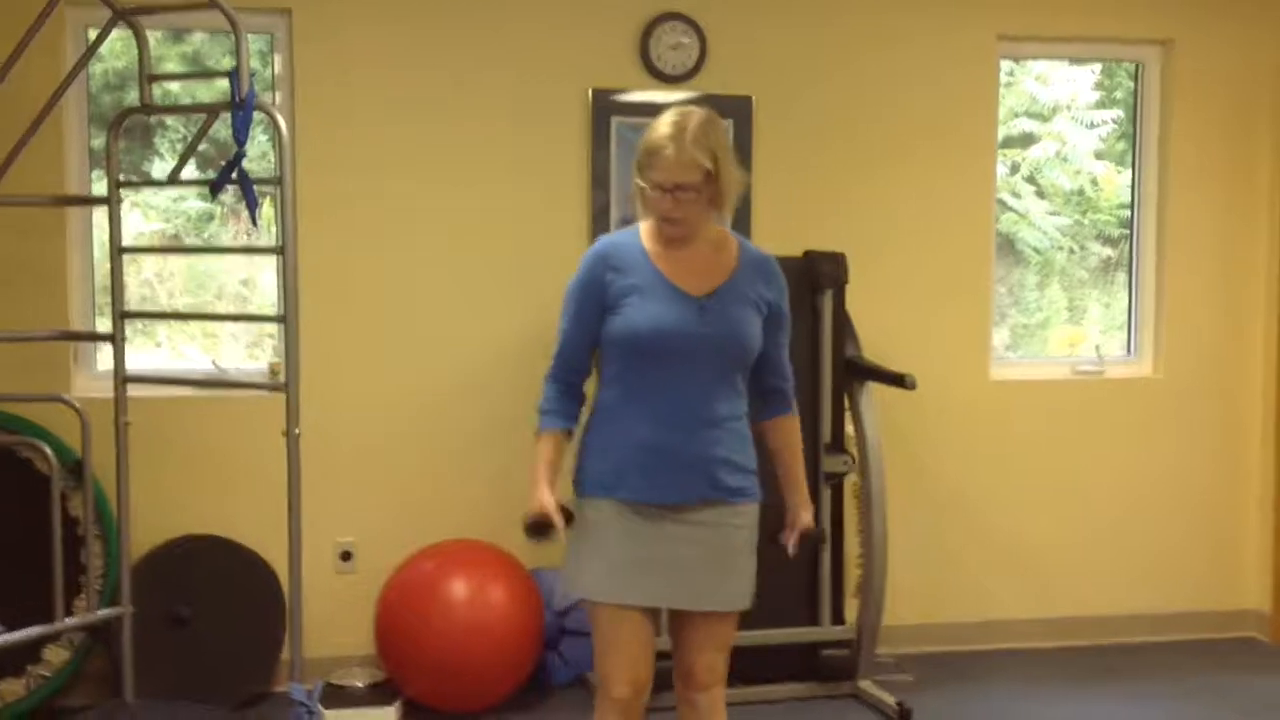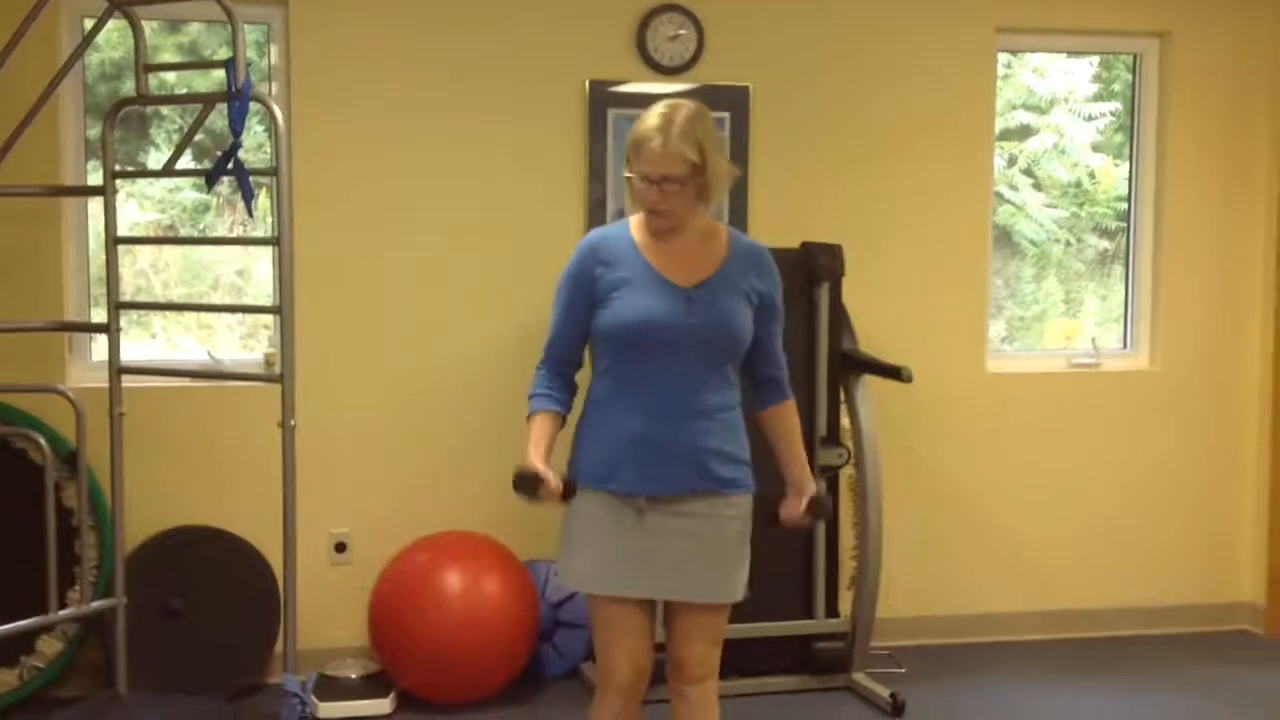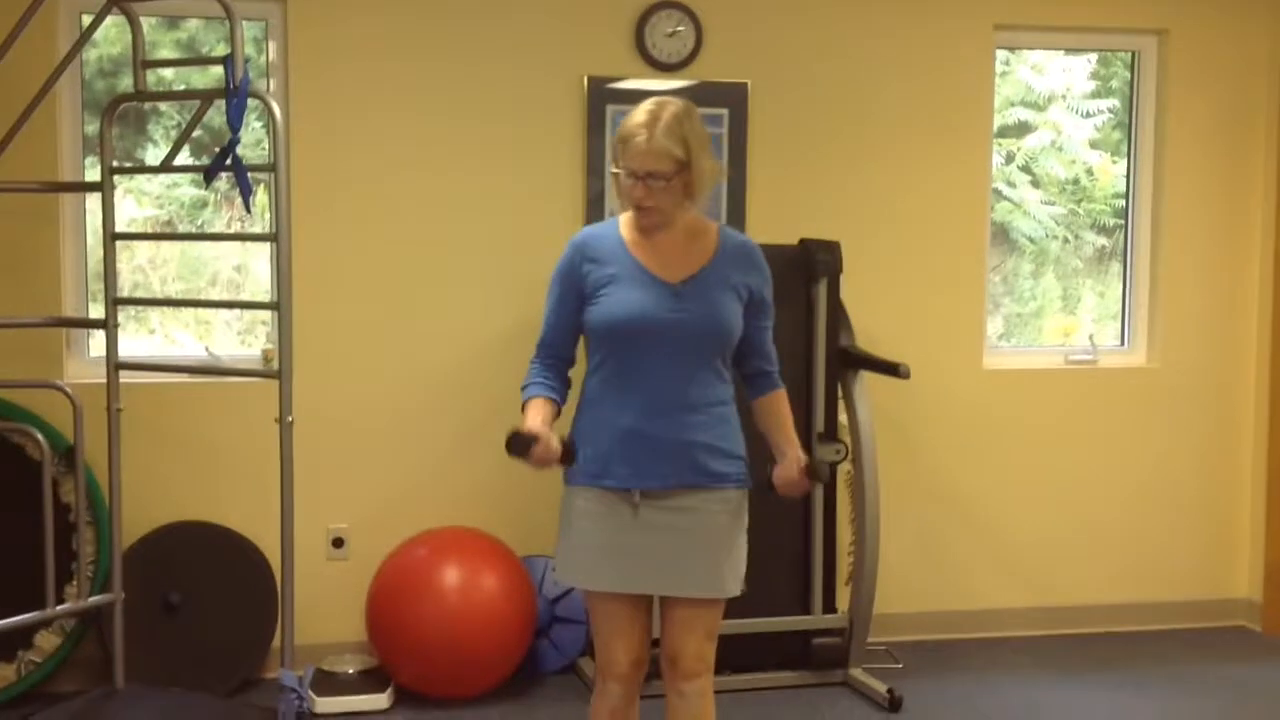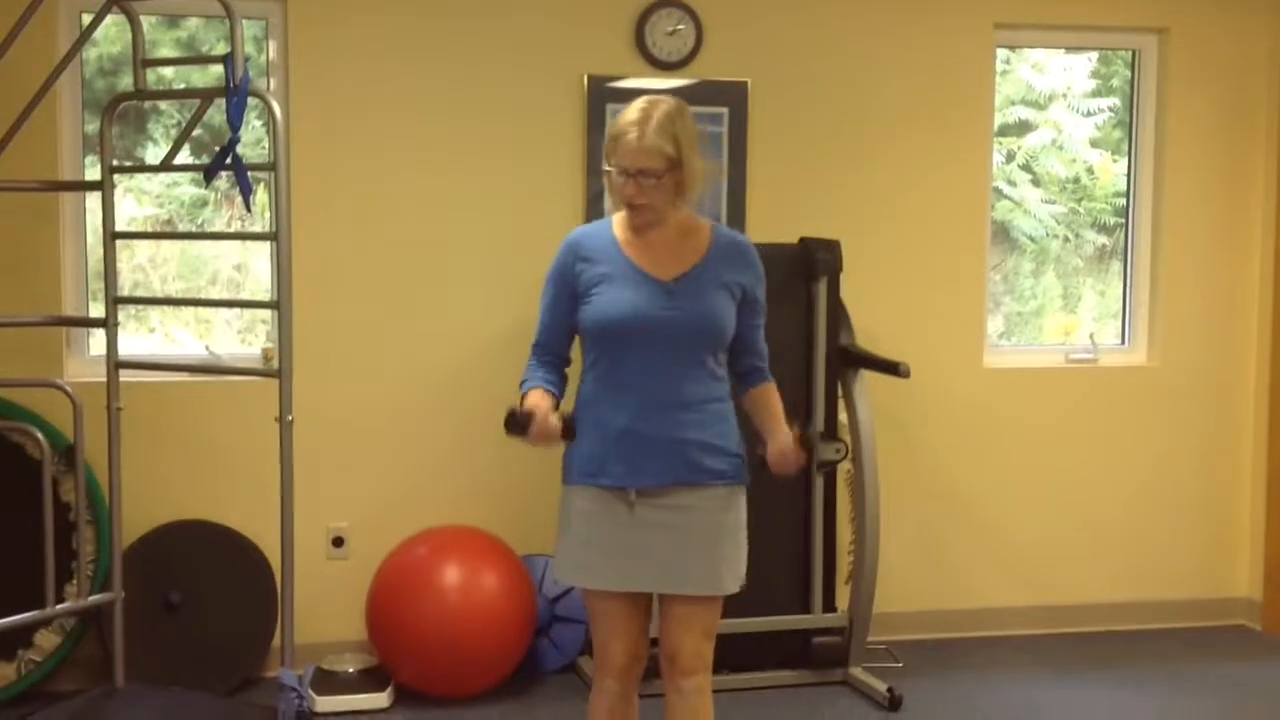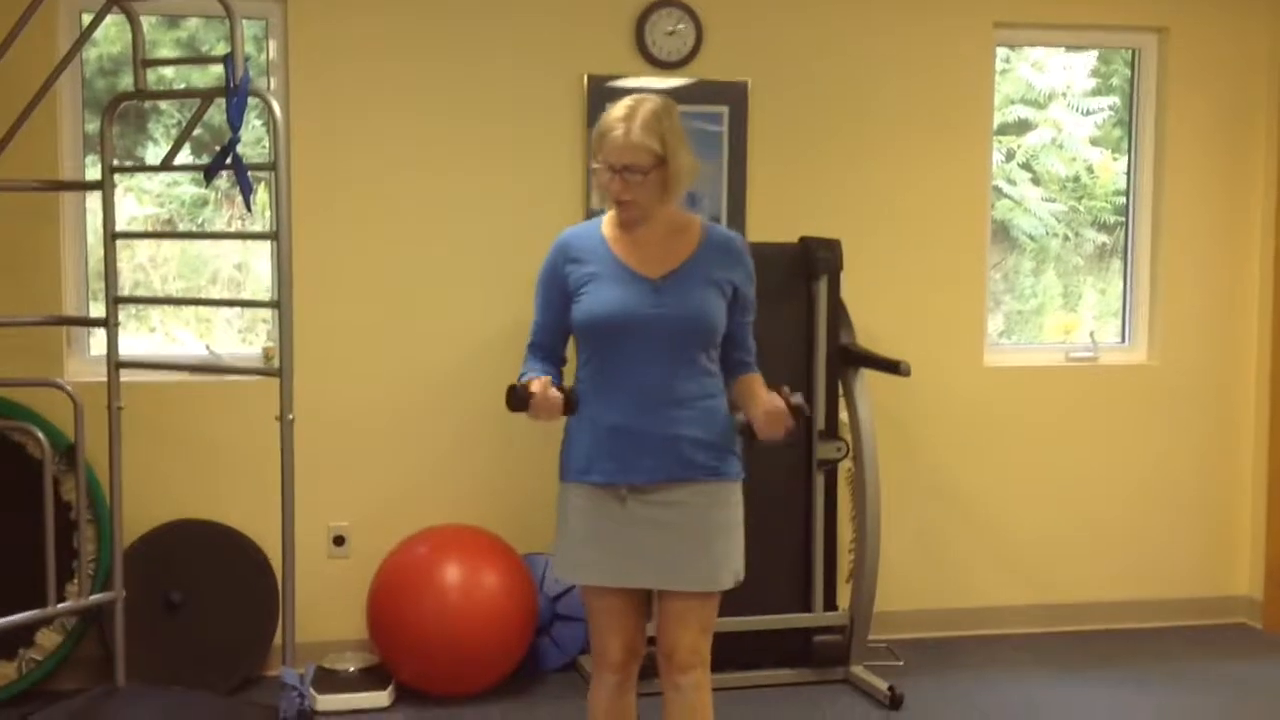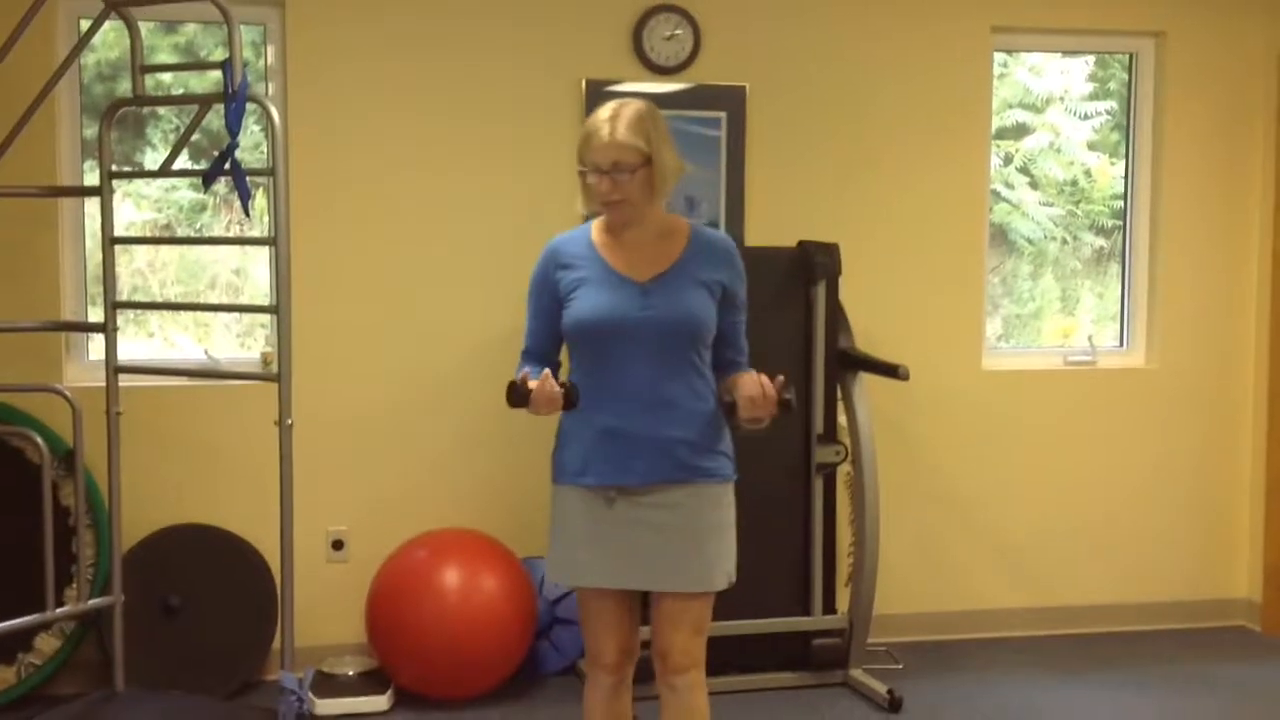
dt=0.1s
person 1, frame 1
left shoulder: (760, 274)
right shoulder: (609, 262)
left elbow: (774, 393)
right elbow: (565, 380)
left wrist: (798, 497)
right wrist: (544, 480)
left hip: (719, 504)
right hip: (619, 502)
person 1, frame 2
left shoulder: (752, 264)
right shoulder: (599, 254)
left elbow: (768, 382)
right elbow: (557, 369)
left wrist: (799, 477)
right wrist: (538, 453)
left hip: (711, 494)
right hip: (612, 493)
person 1, frame 3
left shoulder: (741, 260)
right shoulder: (589, 251)
left elbow: (759, 371)
right elbow: (550, 360)
left wrist: (787, 452)
right wrist: (539, 422)
left hip: (706, 489)
right hip: (607, 487)
left knee: (689, 670)
right knee: (619, 670)
person 1, frame 4
left shoulder: (734, 257)
right shoulder: (583, 251)
left elbow: (750, 367)
right elbow: (547, 357)
left wrist: (777, 434)
right wrist: (540, 406)
left hip: (703, 486)
right hip: (605, 485)
left knee: (687, 667)
right knee: (617, 667)
person 1, frame 5
left shoulder: (725, 253)
right shoulder: (573, 251)
left elbow: (739, 361)
right elbow: (542, 352)
left wrist: (763, 407)
right wrist: (539, 391)
left hip: (698, 481)
right hip: (599, 482)
left knee: (686, 662)
right knee: (614, 660)
person 1, frame 6
left shoulder: (714, 255)
right shoulder: (563, 258)
left elbow: (730, 360)
right elbow: (536, 357)
left wrist: (751, 393)
right wrist: (537, 388)
left hip: (690, 482)
right hip: (592, 483)
left knee: (680, 664)
right knee: (608, 662)
